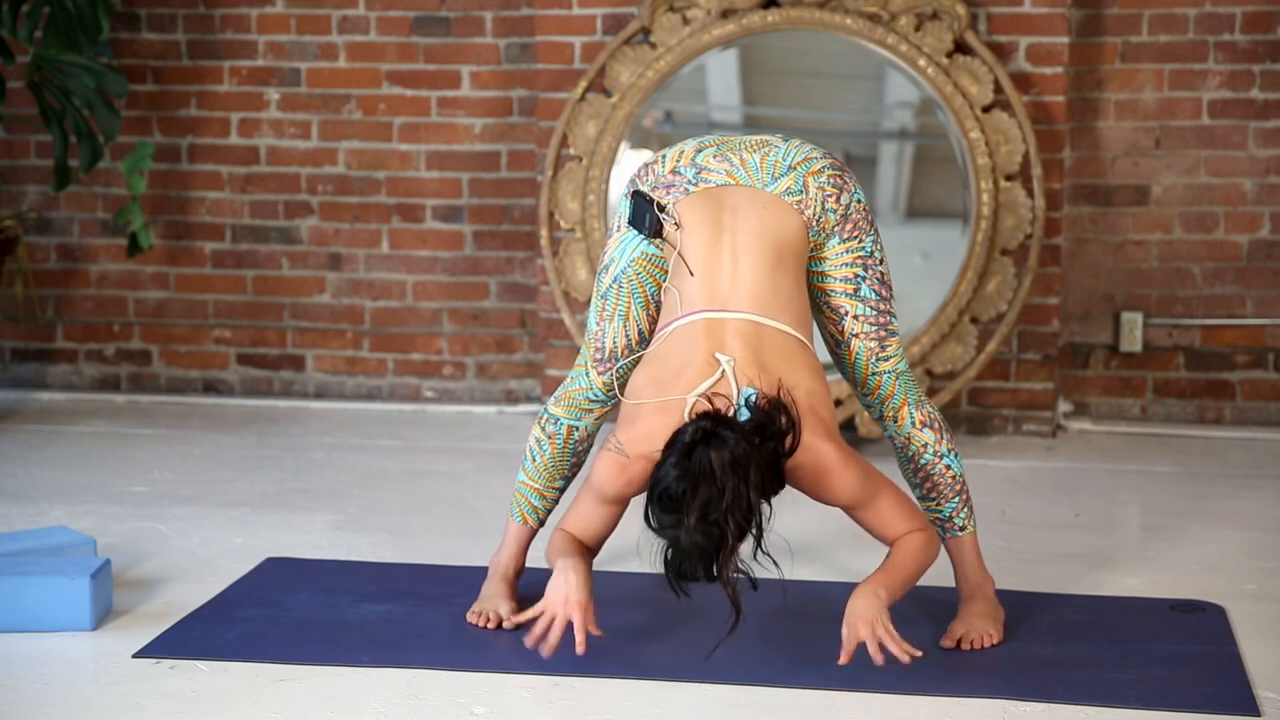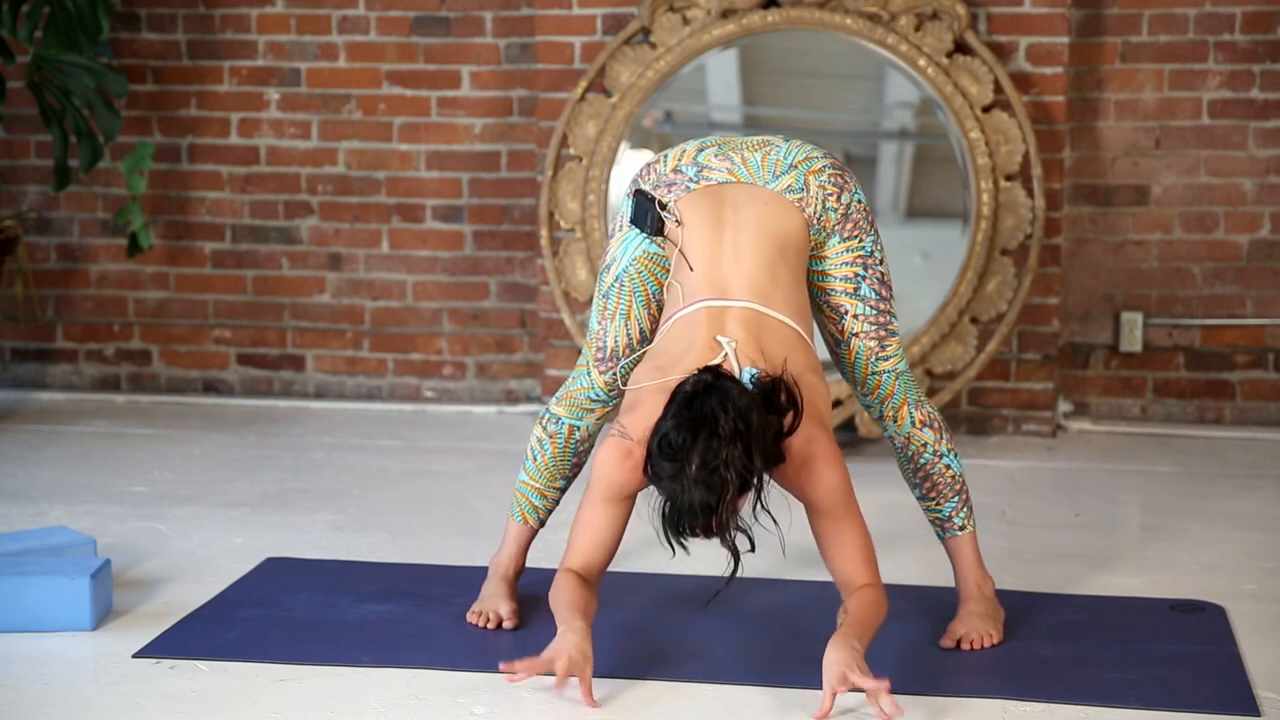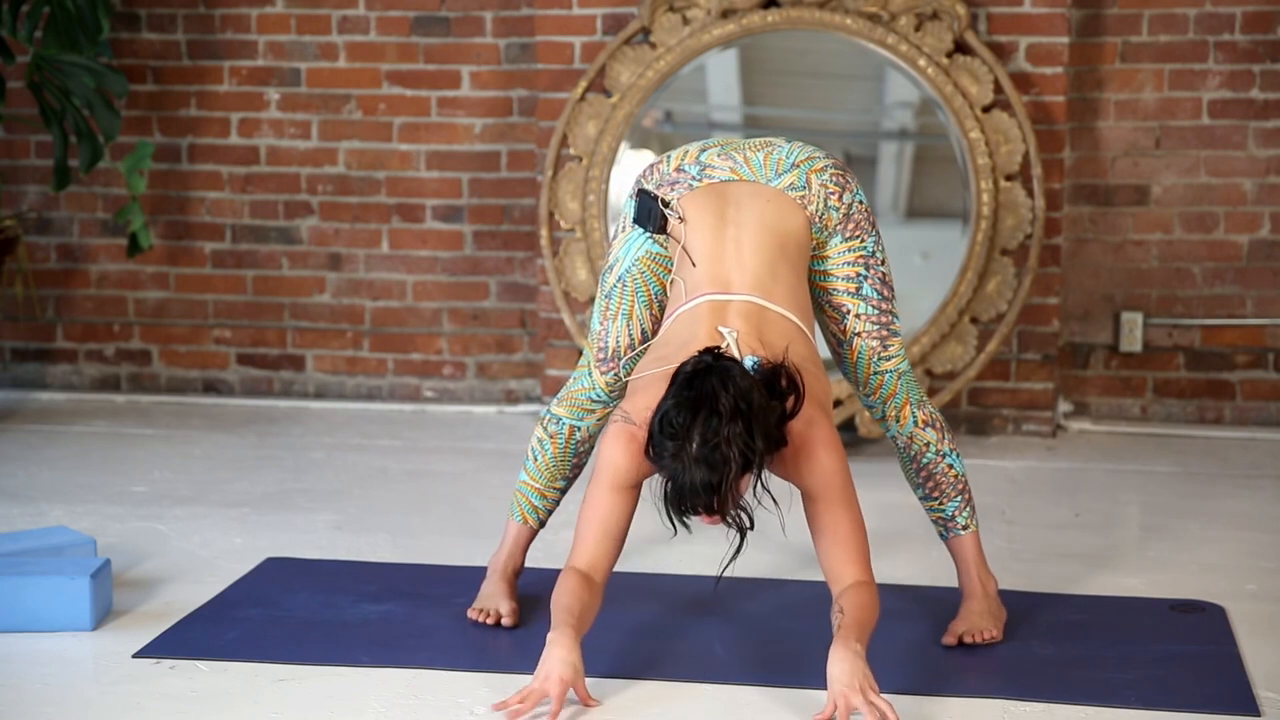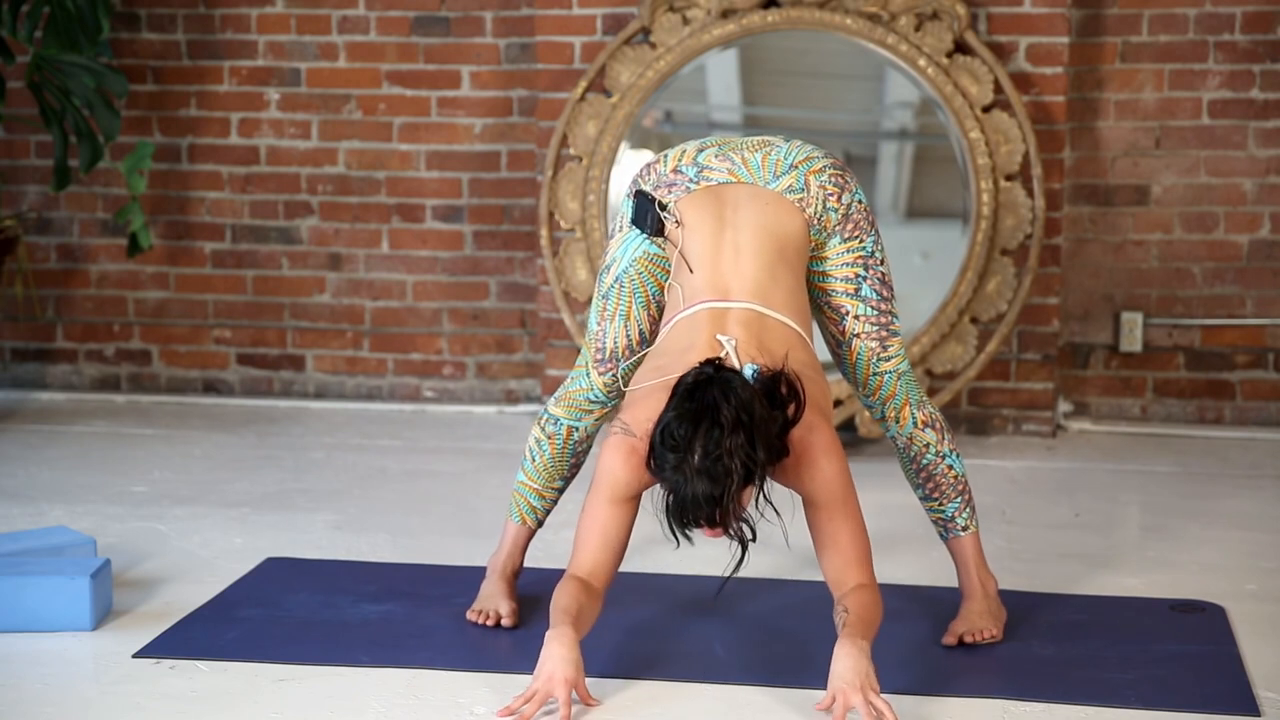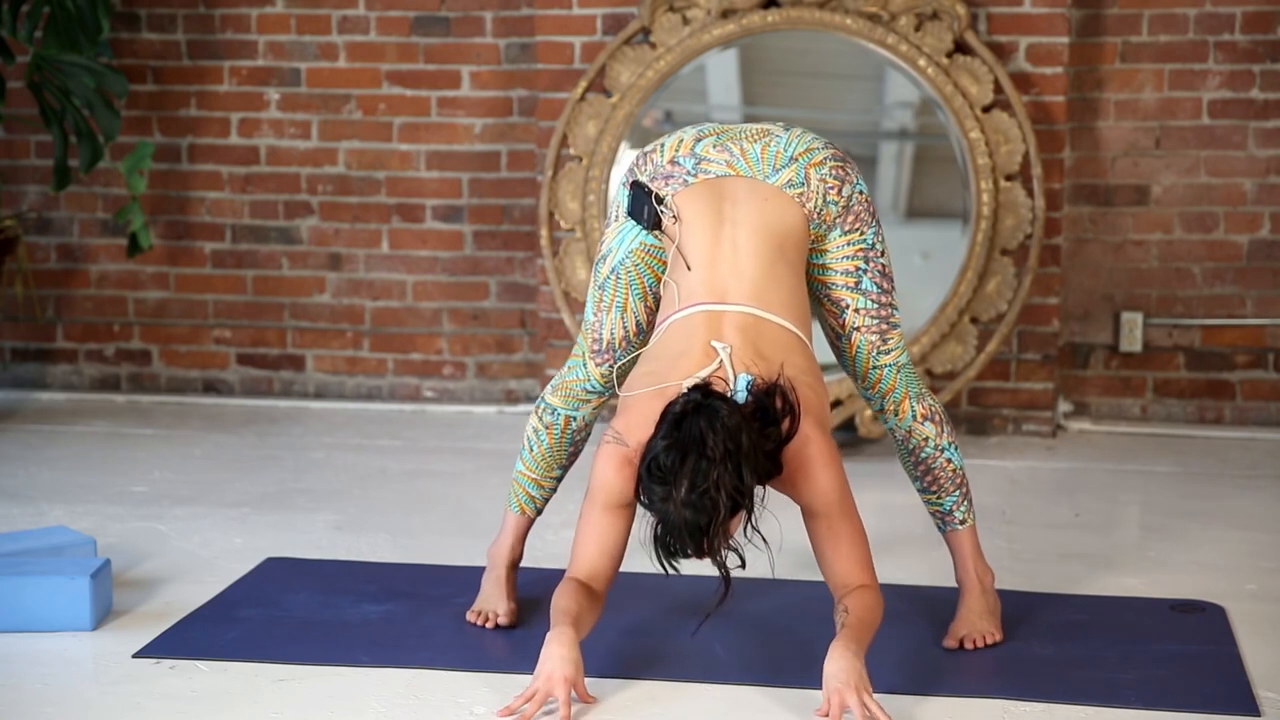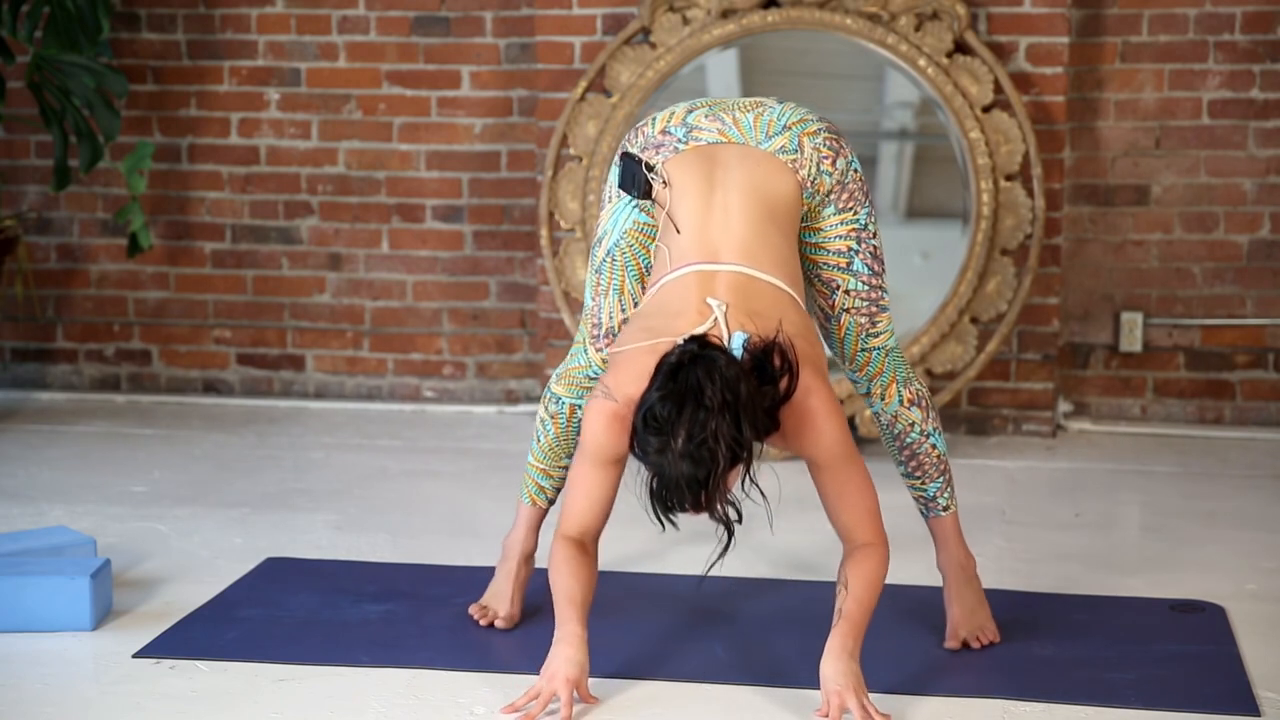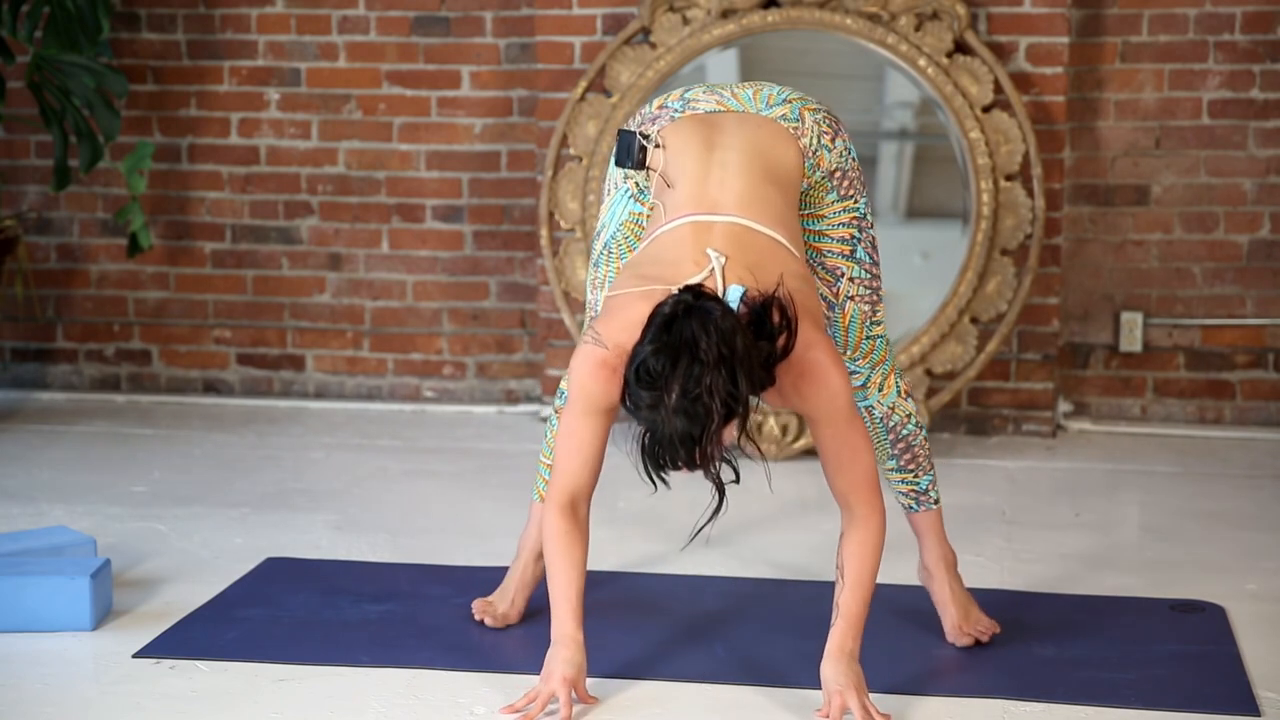
dt=0.4s
person 1, frame 1
left shoulder: (812, 448)
right shoulder: (636, 446)
left elbow: (916, 532)
right elbow: (573, 532)
left wrist: (872, 594)
right wrist: (568, 568)
left knee: (892, 393)
right knee: (591, 385)
left ankle: (975, 581)
right ankle: (505, 564)
person 1, frame 2
left shoulder: (804, 444)
right shoulder: (634, 434)
left elbow: (864, 586)
right elbow: (578, 572)
left wrist: (845, 647)
right wrist: (573, 633)
left knee: (890, 392)
right knee: (593, 386)
left ankle: (975, 584)
right ankle: (505, 565)
person 1, frame 3
left shoulder: (805, 433)
right shoulder: (633, 426)
left elbow: (853, 582)
right elbow: (584, 571)
left wrist: (847, 653)
right wrist: (561, 643)
left knee: (893, 393)
right knee: (594, 386)
left ankle: (977, 581)
right ankle: (505, 562)
person 1, frame 4
left shoulder: (806, 439)
right shoulder: (635, 436)
left elbow: (856, 585)
right elbow: (585, 578)
left wrist: (853, 648)
right wrist: (560, 638)
left knee: (892, 392)
right knee: (592, 385)
left ankle: (977, 580)
right ankle: (505, 561)
person 1, frame 5
left shoulder: (800, 447)
right shoulder: (632, 442)
left elbow: (858, 586)
right elbow: (585, 582)
left wrist: (846, 653)
right wrist: (561, 640)
left knee: (891, 383)
right knee: (588, 374)
left ankle: (974, 575)
right ankle: (504, 555)
person 1, frame 6
left shoulder: (801, 400)
right shoulder: (622, 391)
left elbow: (866, 542)
right elbow: (575, 535)
left wrist: (842, 655)
right wrist: (569, 640)
left knee: (878, 366)
left ankle: (955, 561)
right ankle: (517, 551)
person 1, frame 7
left shoulder: (804, 357)
right shoulder: (611, 351)
left elbow: (863, 511)
right elbow: (568, 500)
left wrist: (841, 658)
right wrist: (566, 645)
left knee: (867, 362)
left ankle: (937, 560)
right ankle: (529, 556)
